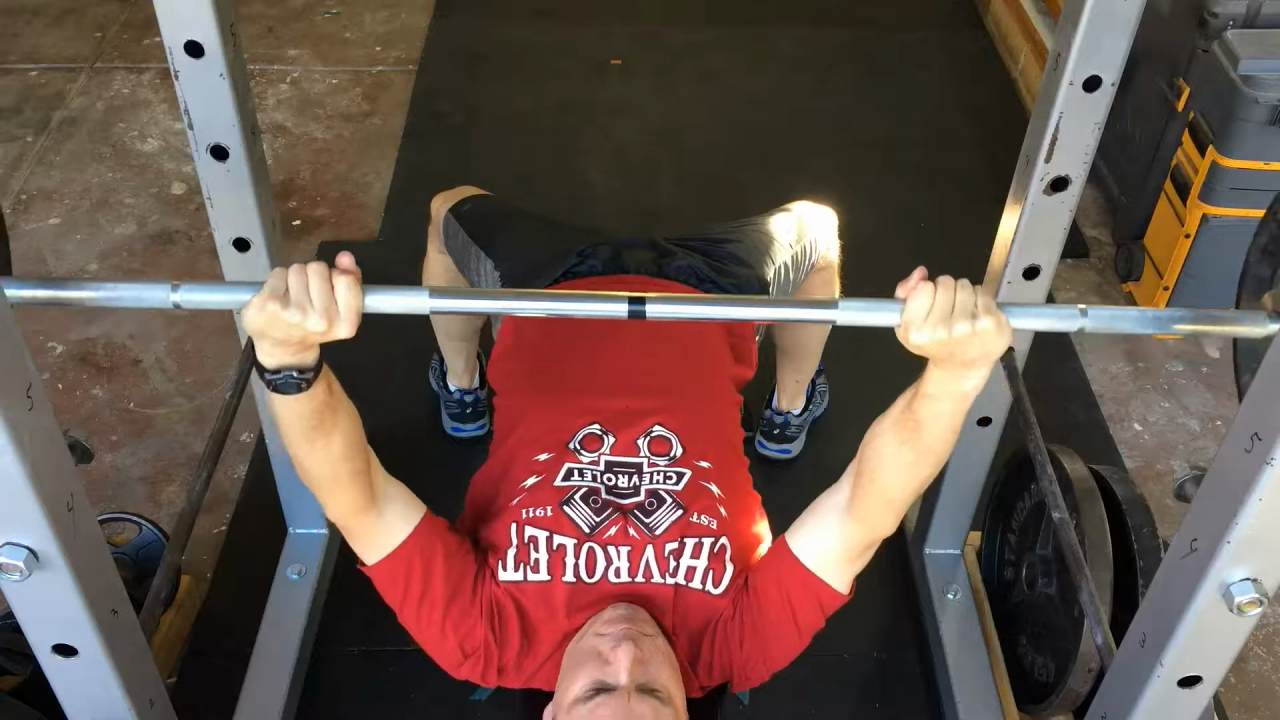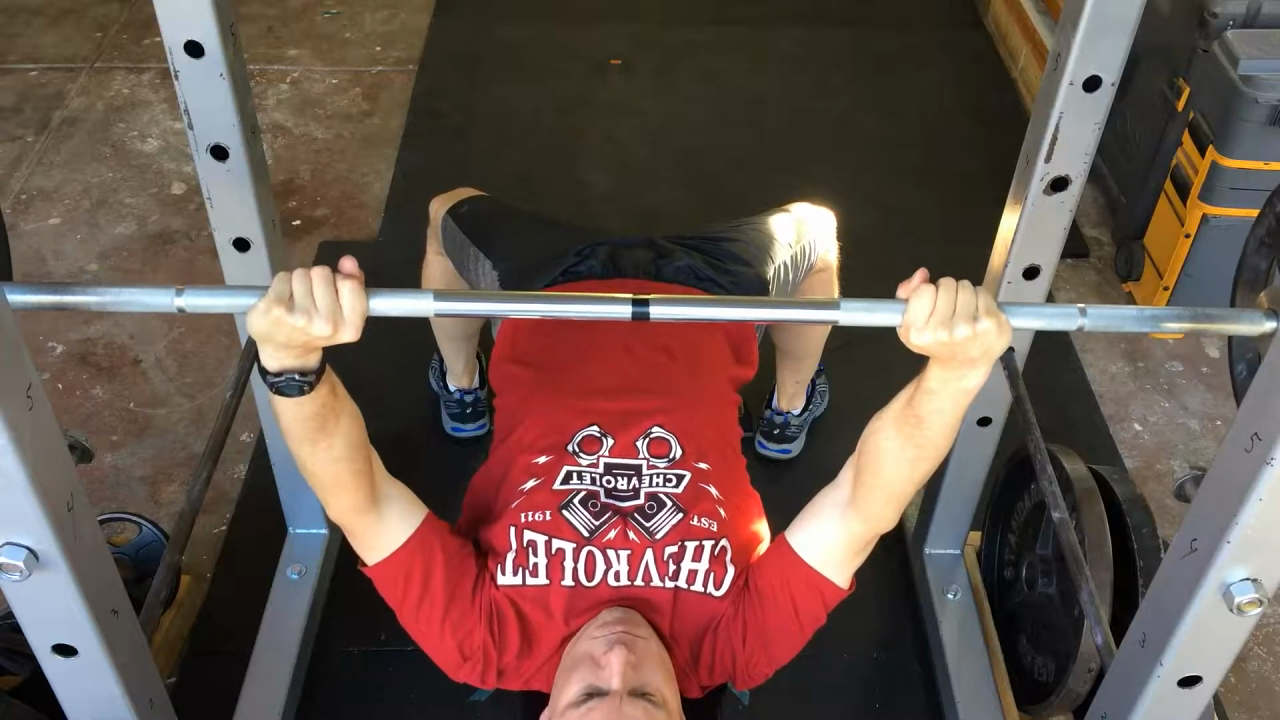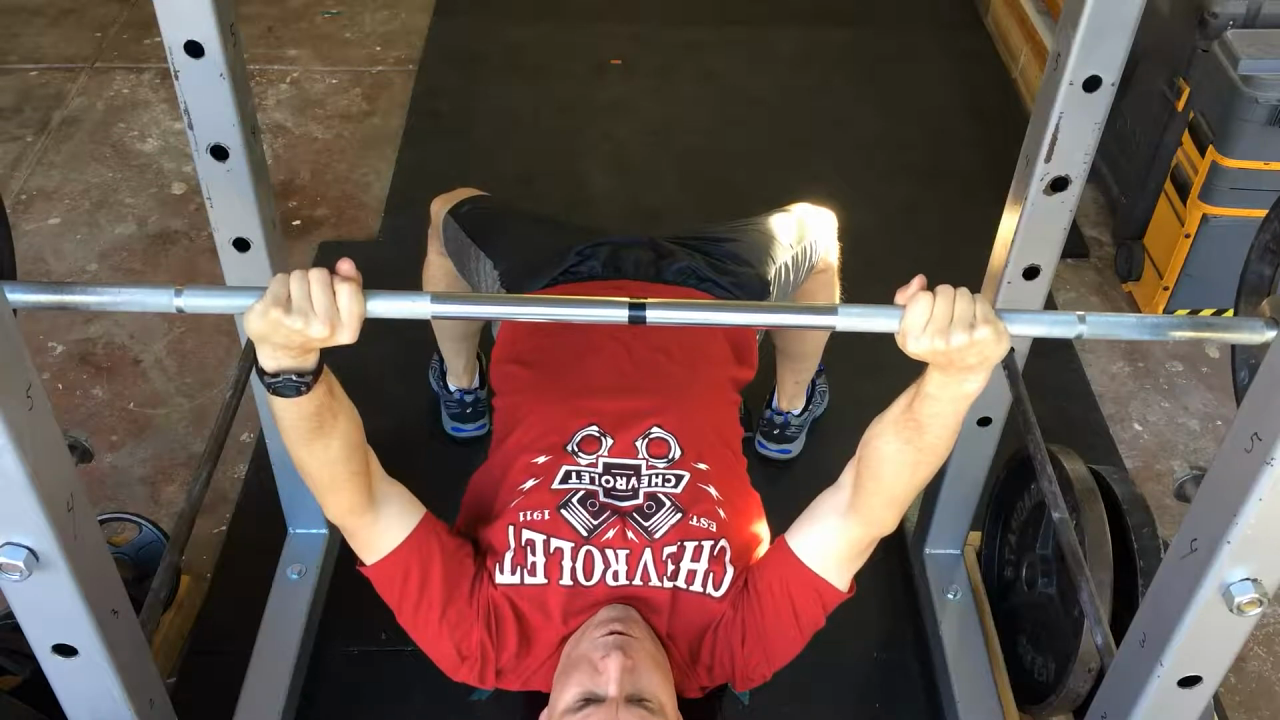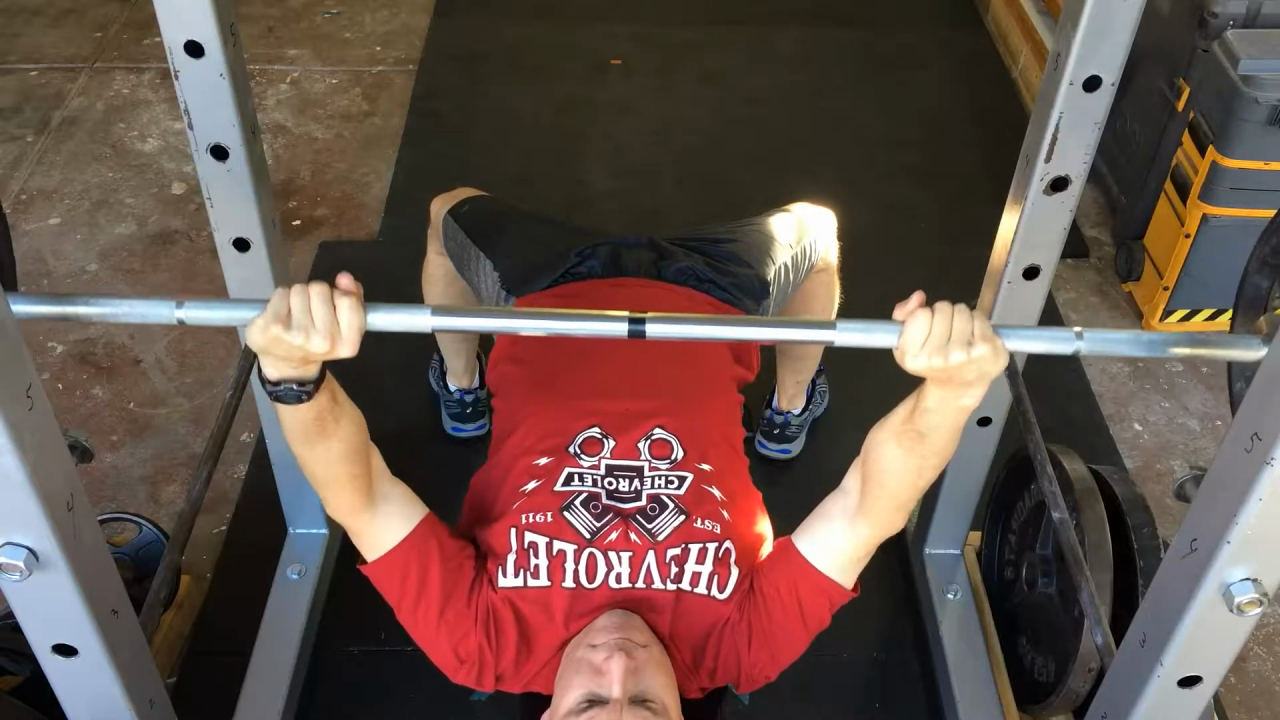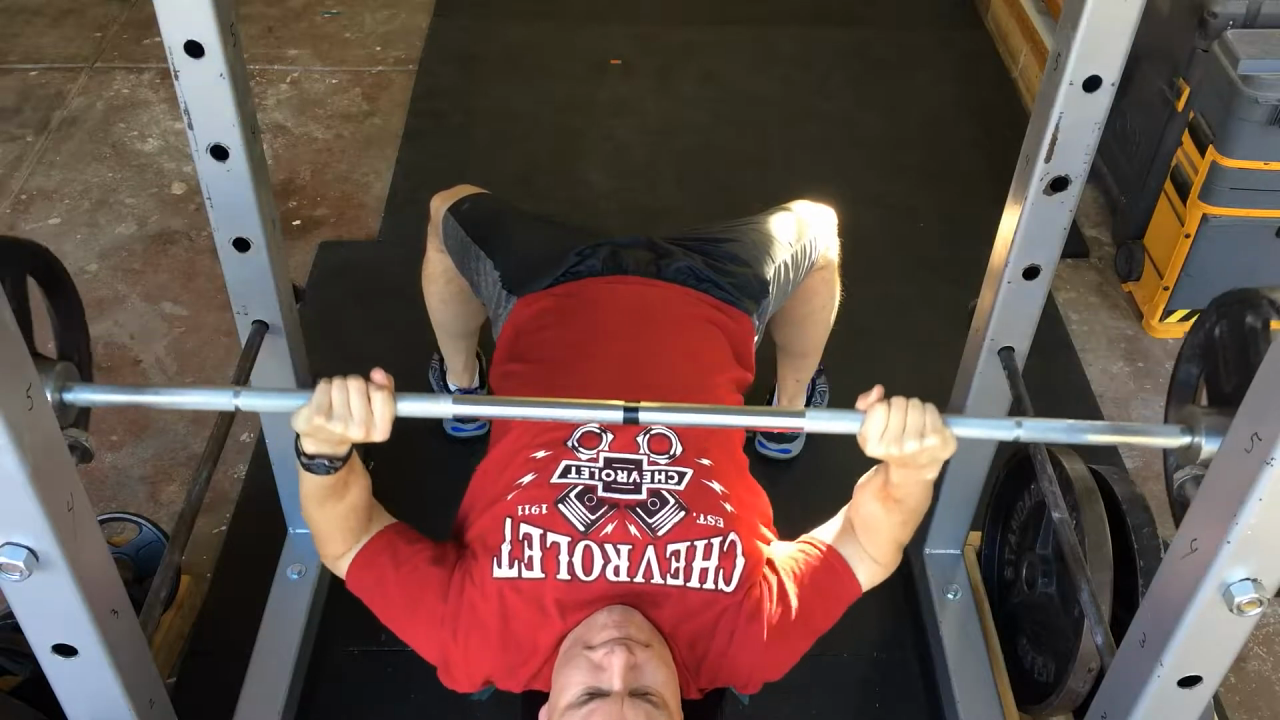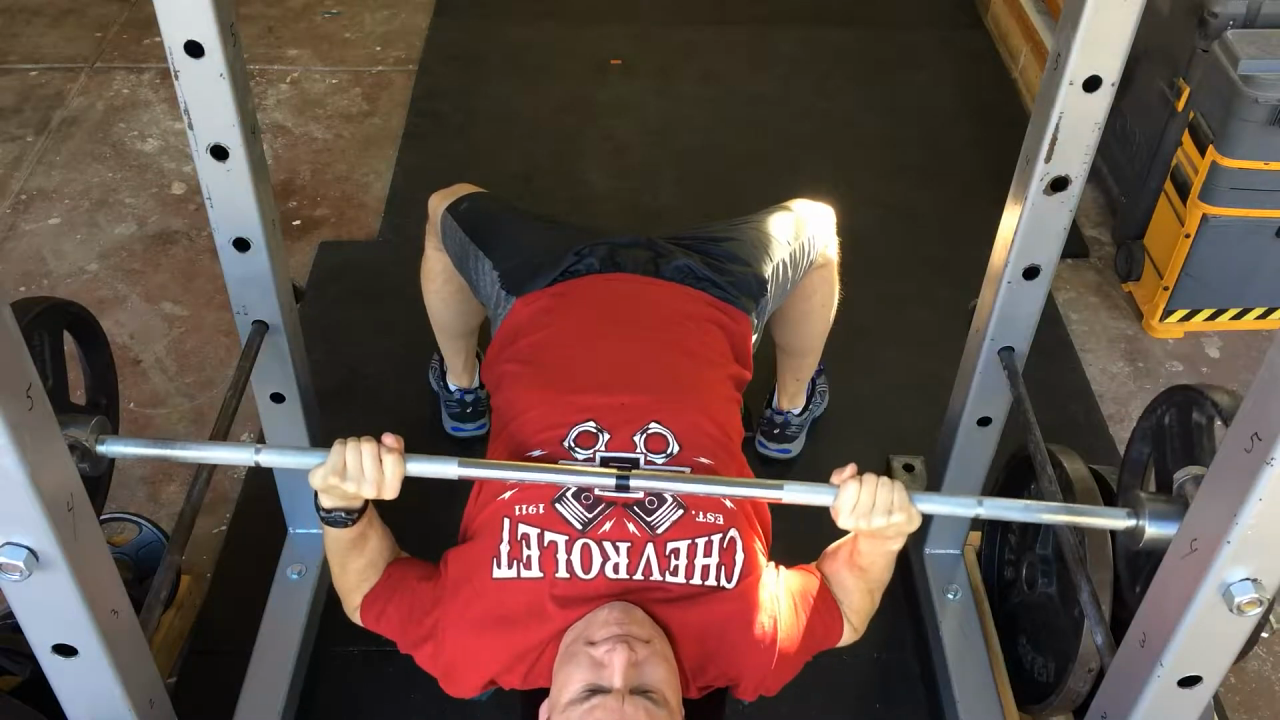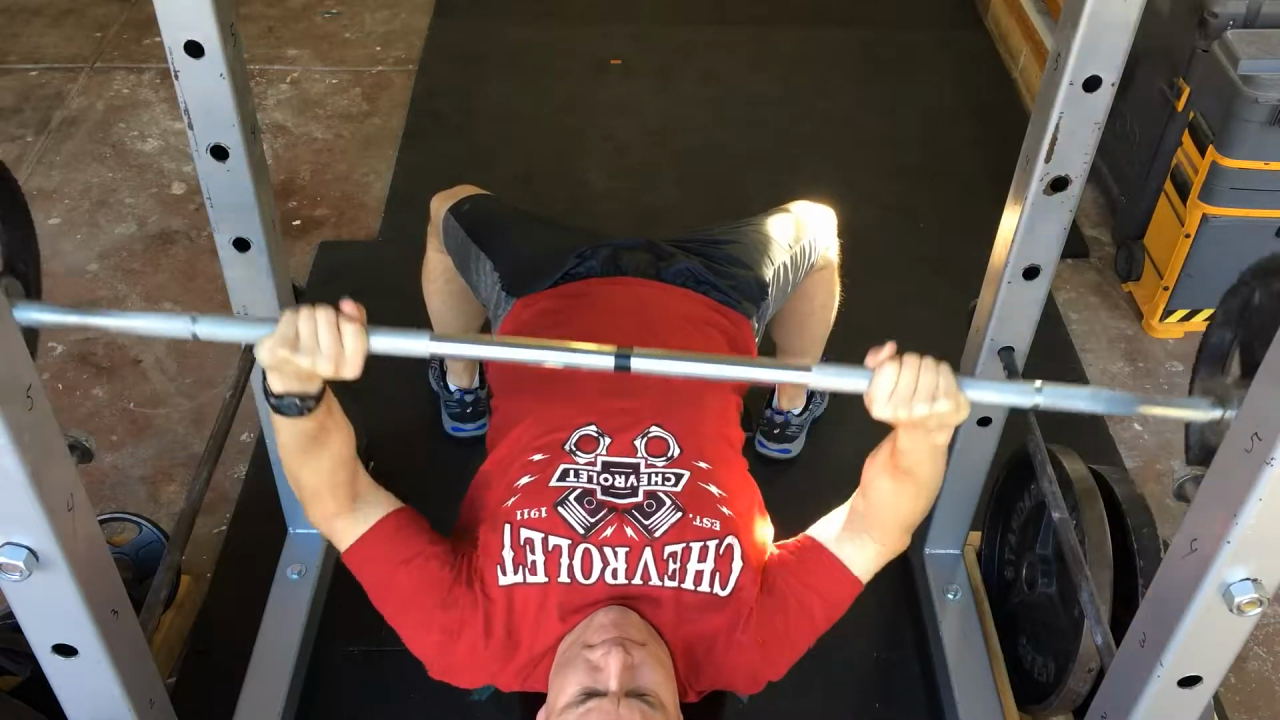
dt=0.7s
person 1, frame 1
left shoulder: (485, 638)
right shoulder: (738, 639)
left elbow: (356, 497)
right elbow: (868, 509)
left wrist: (288, 355)
right wrist: (957, 368)
left knee: (456, 210)
right knee: (812, 225)
left ankle: (462, 392)
person 1, frame 2
left shoulder: (484, 640)
right shoulder: (737, 640)
left elbow: (358, 499)
right elbow: (867, 503)
left wrist: (292, 359)
right wrist: (957, 365)
left knee: (454, 212)
right knee: (812, 227)
person 1, frame 3
left shoulder: (485, 641)
right shoulder: (737, 642)
left elbow: (357, 500)
right elbow: (865, 506)
left wrist: (289, 359)
right wrist: (957, 371)
left knee: (455, 213)
right knee: (813, 228)
person 1, frame 4
left shoulder: (487, 643)
right shoulder: (740, 642)
left elbow: (360, 498)
right elbow: (872, 506)
left wrist: (292, 370)
right wrist: (955, 383)
left knee: (454, 212)
right knee: (812, 227)
person 1, frame 5
left shoulder: (477, 640)
right shoulder: (743, 640)
left elbow: (348, 543)
right elbow: (868, 548)
left wrist: (325, 451)
right wrist: (910, 465)
left knee: (454, 209)
right knee: (812, 226)
person 1, frame 6
left shoulder: (474, 641)
right shoulder: (744, 643)
left elbow: (366, 591)
right elbow: (847, 609)
left wrist: (342, 503)
right wrist: (880, 536)
left knee: (453, 208)
right knee: (811, 223)
person 1, frame 7
left shoulder: (471, 643)
right shoulder: (741, 644)
left elbow: (343, 505)
right elbow: (876, 528)
left wrist: (297, 389)
right wrist: (925, 426)
left knee: (454, 208)
right knee: (811, 223)
